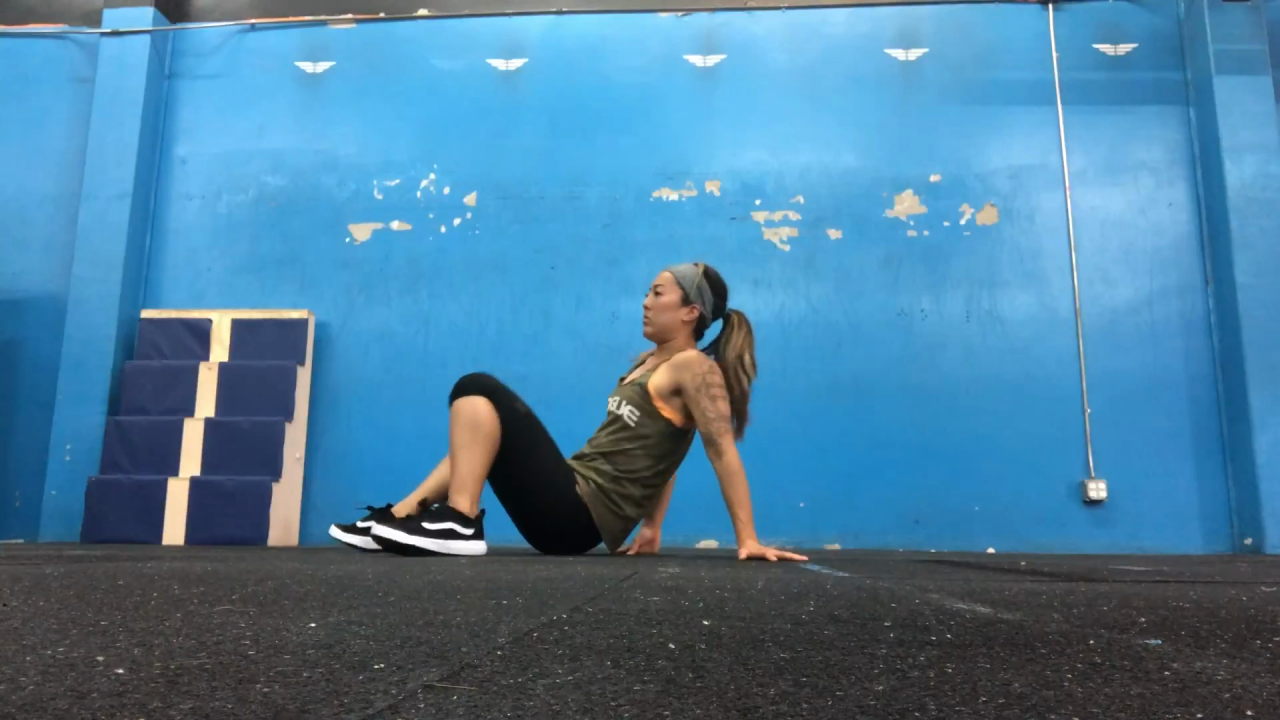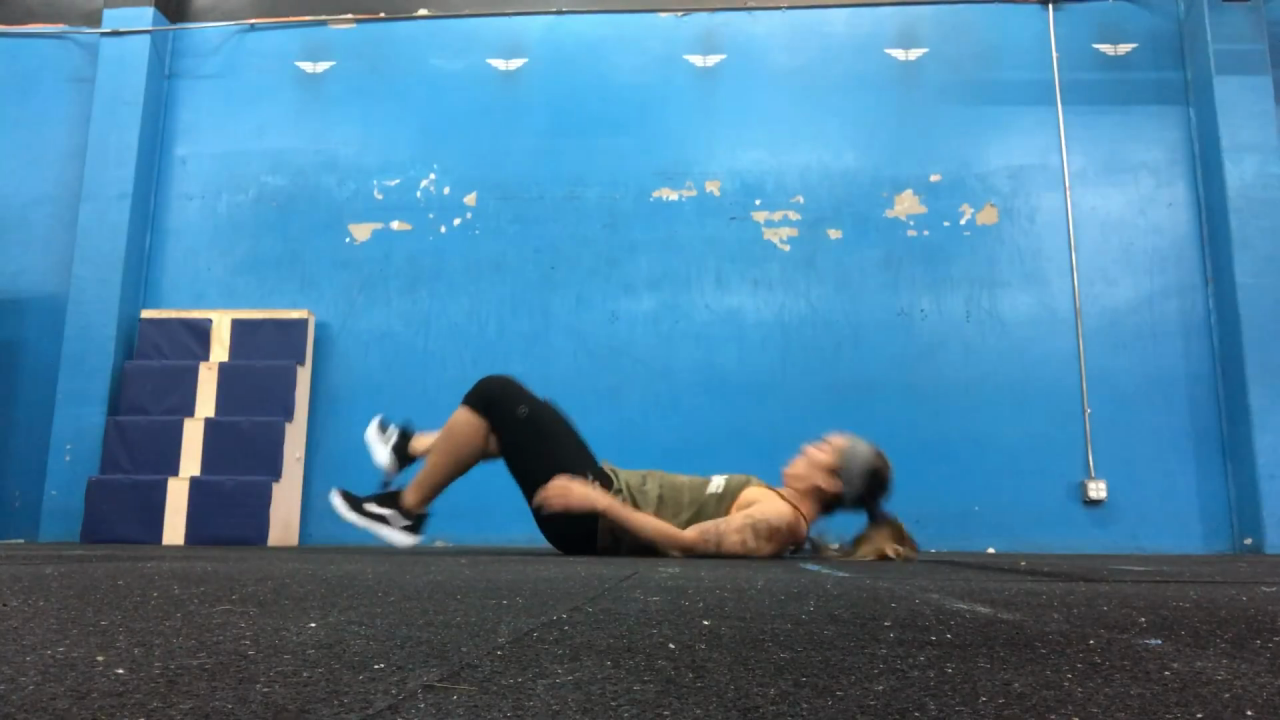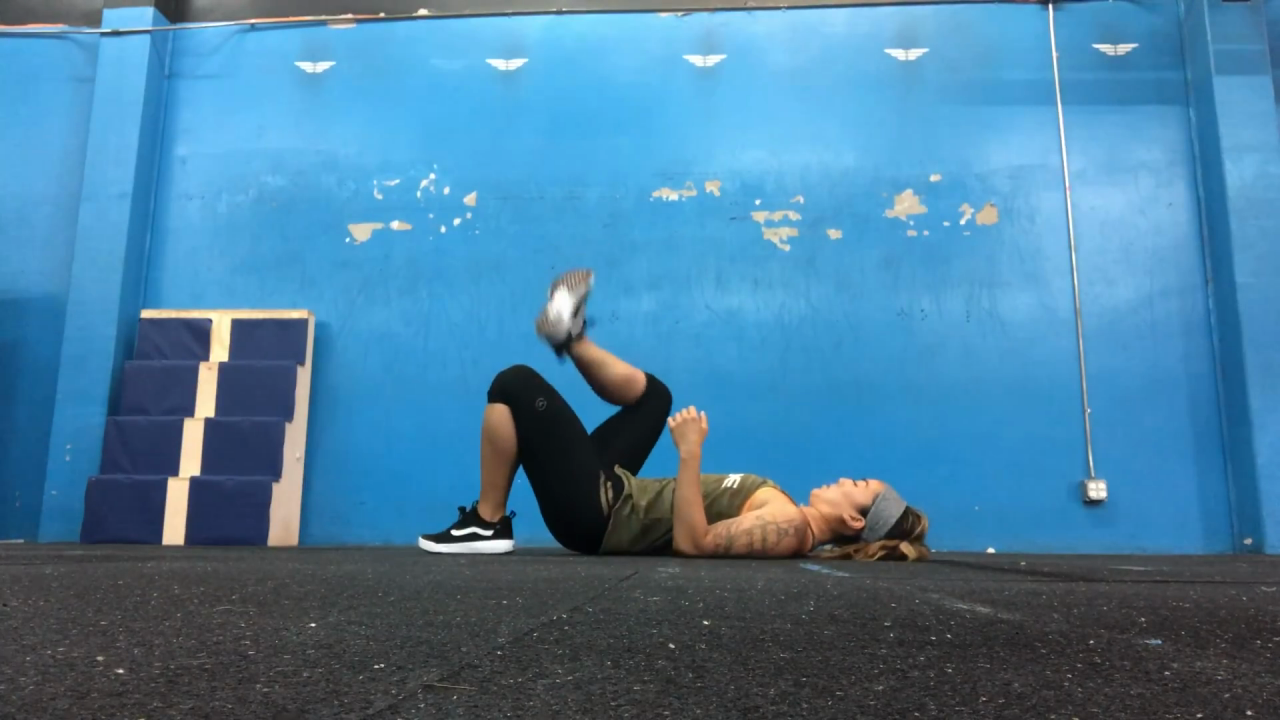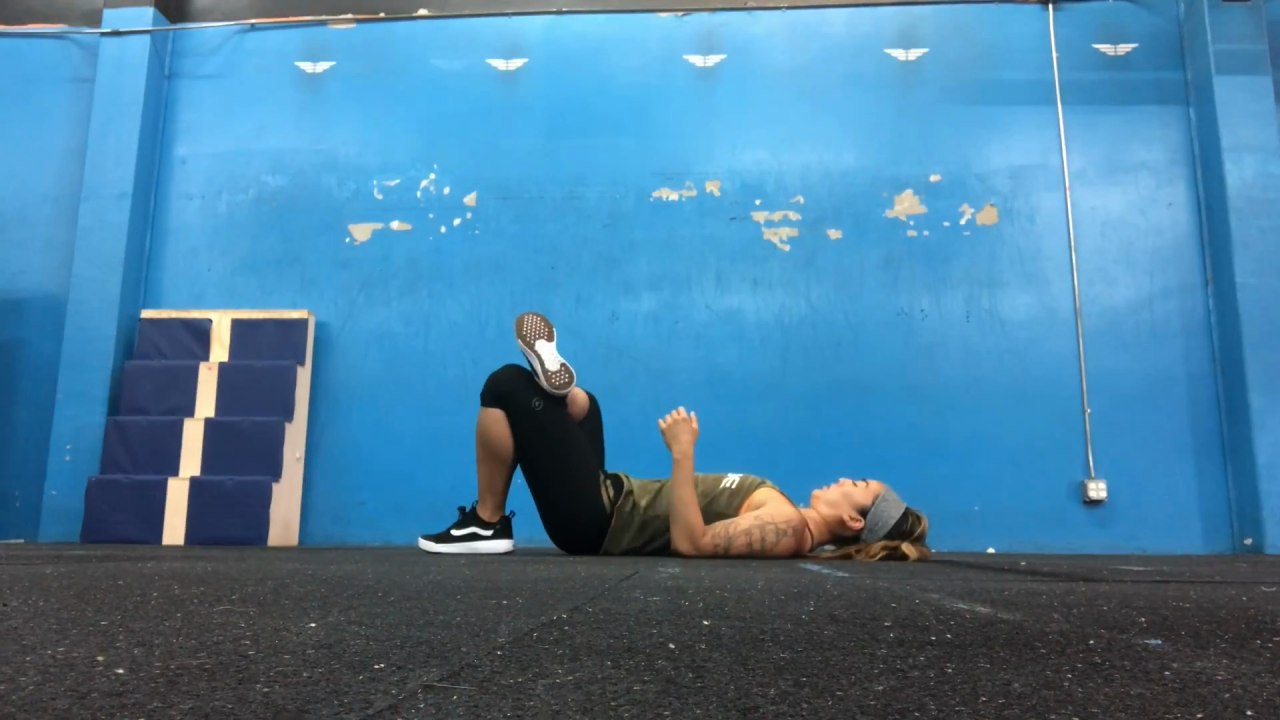
dt=1s
person 1, frame 1
left shoulder: (694, 368)
right shoulder: (650, 363)
left elbow: (723, 451)
right elbow: (659, 450)
left wrist: (747, 539)
right wrist: (651, 526)
left hip: (573, 518)
right hip: (572, 514)
left knee: (478, 389)
right knee: (485, 442)
left ankle: (460, 522)
right ankle: (397, 520)
person 1, frame 2
left shoulder: (778, 522)
right shoulder: (779, 507)
left elbow: (682, 541)
left wrist: (598, 502)
left hip: (589, 522)
right hip: (603, 499)
left knee: (495, 392)
right knee: (526, 413)
left ankle: (403, 508)
right ankle: (407, 450)
person 1, frame 3
left shoulder: (789, 530)
right shoulder: (791, 517)
left elbow: (690, 541)
left wrist: (689, 453)
left hip: (593, 514)
right hip: (609, 498)
left knee: (514, 385)
right knee: (653, 393)
left ankle: (485, 526)
right ankle: (571, 339)
person 1, frame 4
left shoulder: (788, 530)
right shoulder: (791, 521)
left elbow: (689, 541)
left wrist: (682, 452)
left hip: (592, 520)
right hip: (606, 505)
left knee: (506, 385)
left ankle: (486, 524)
right ankle: (556, 383)
